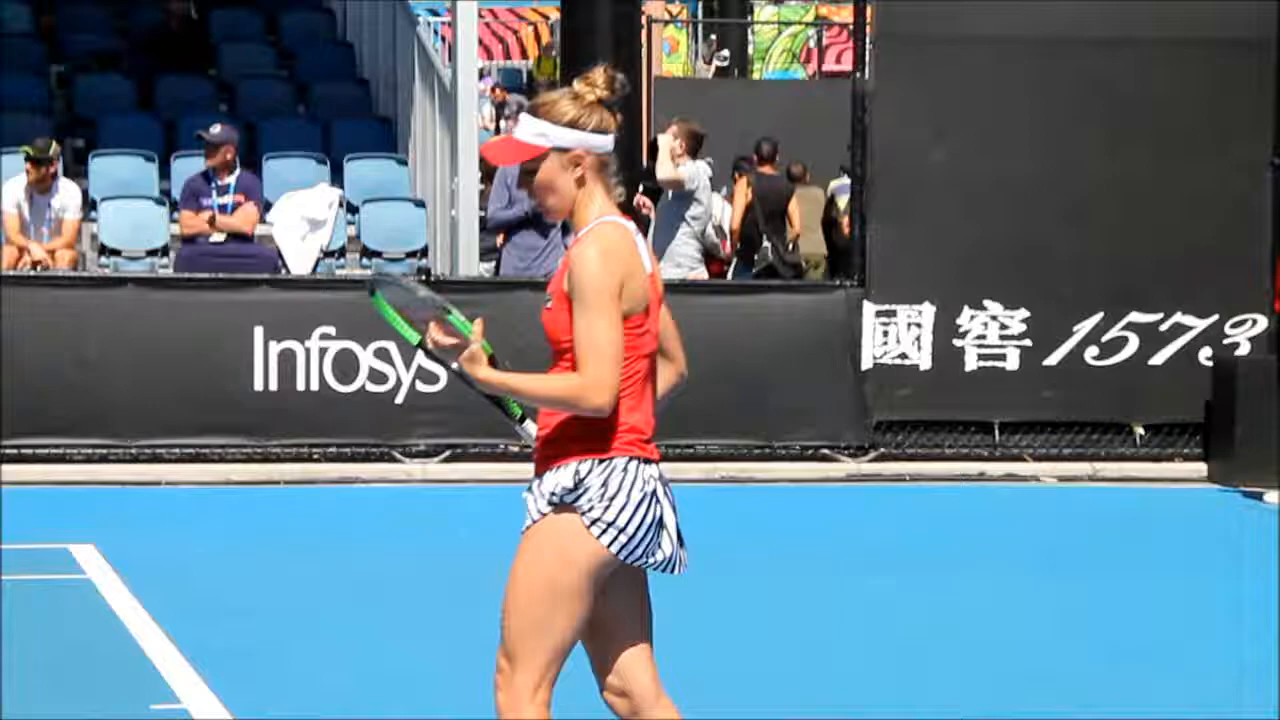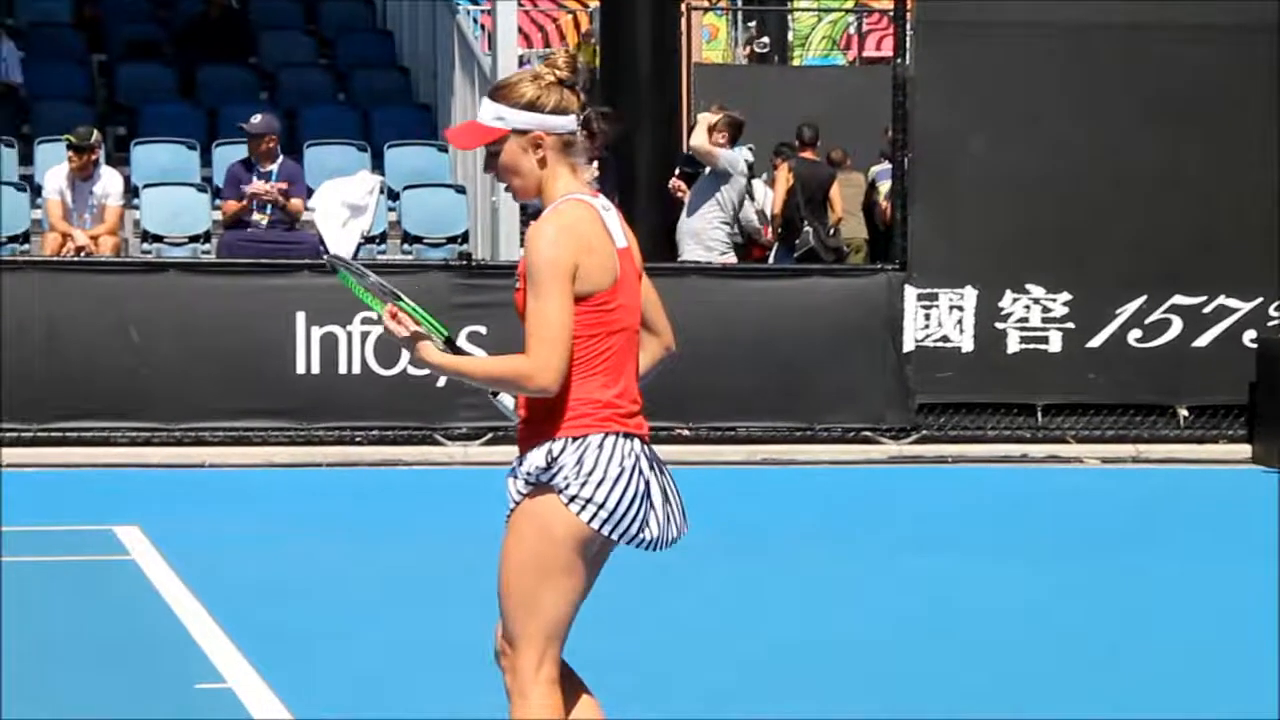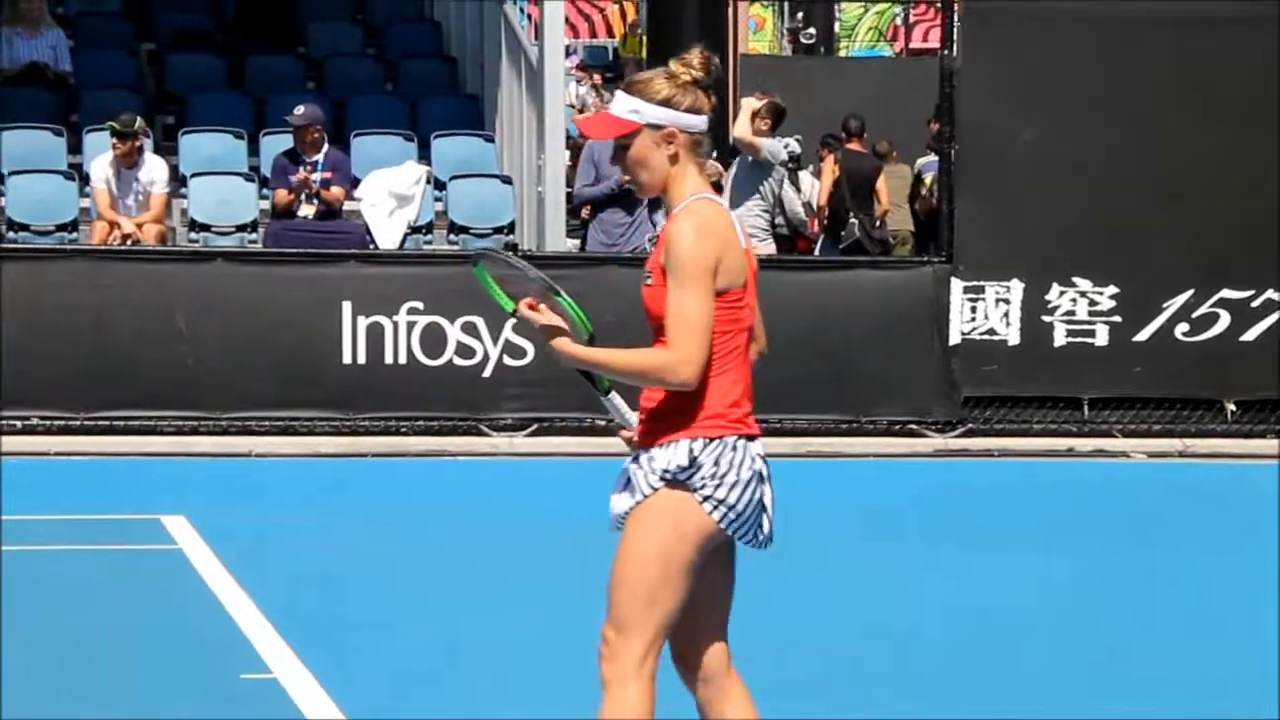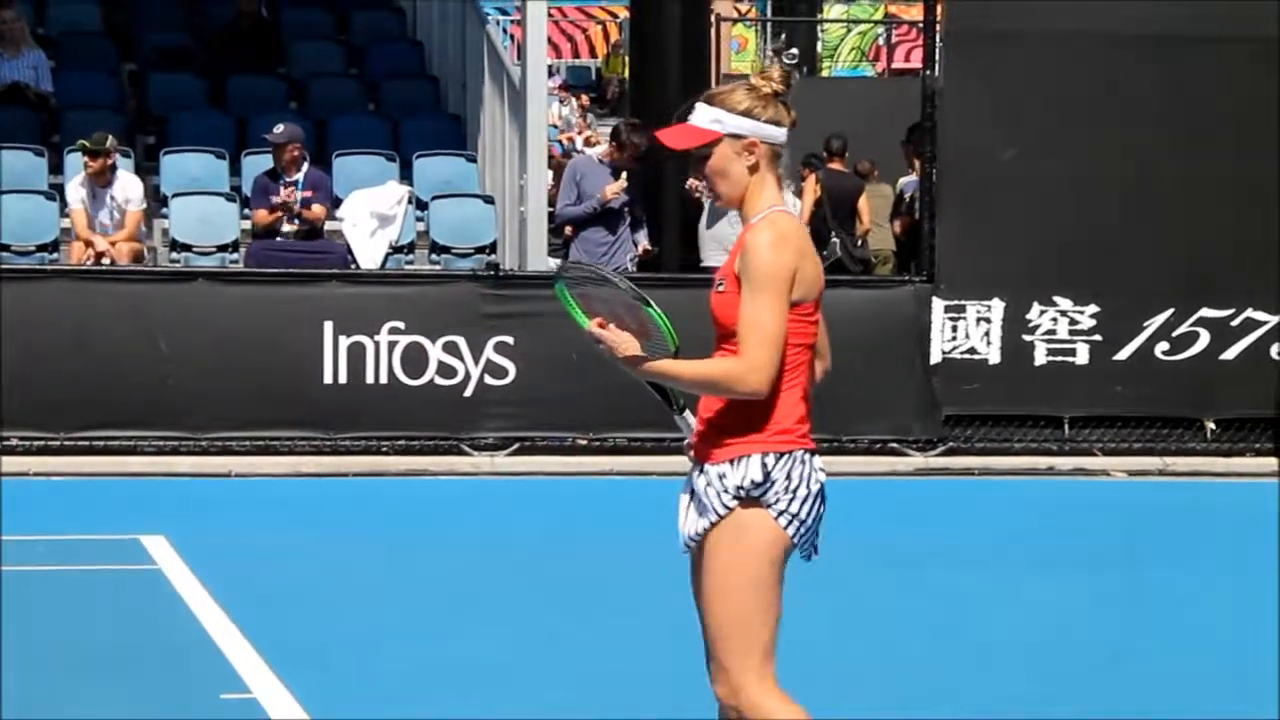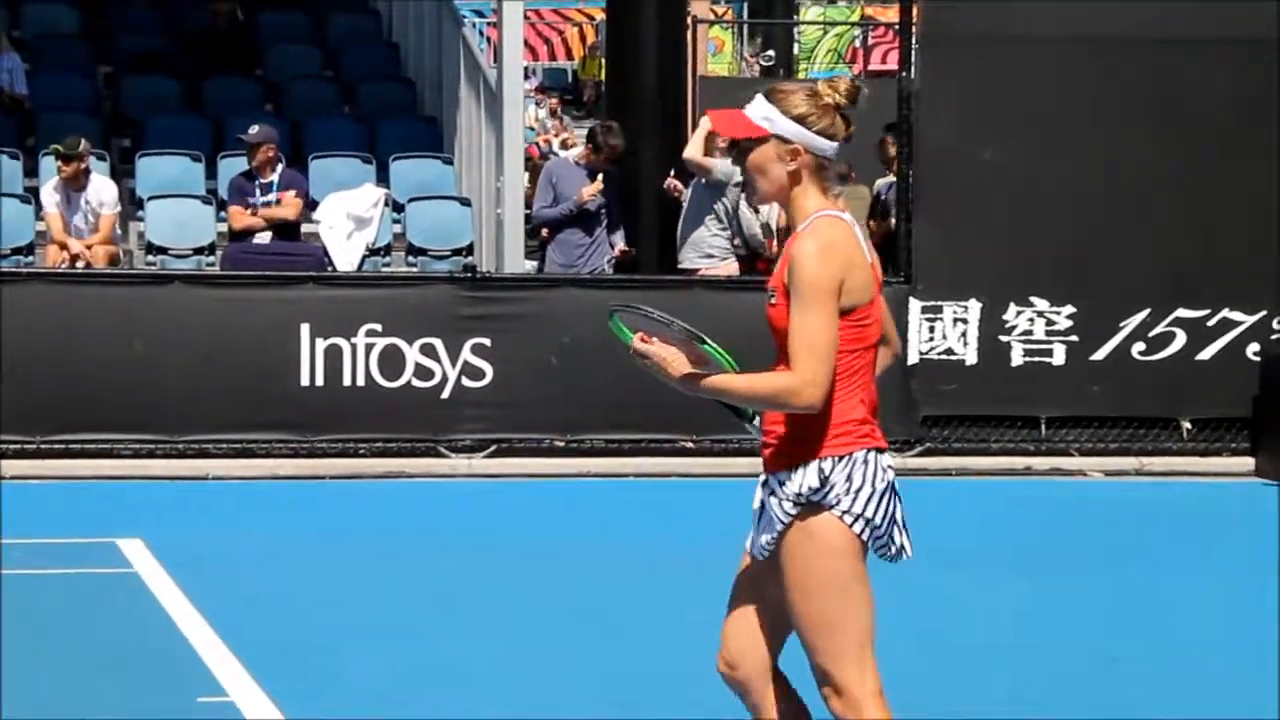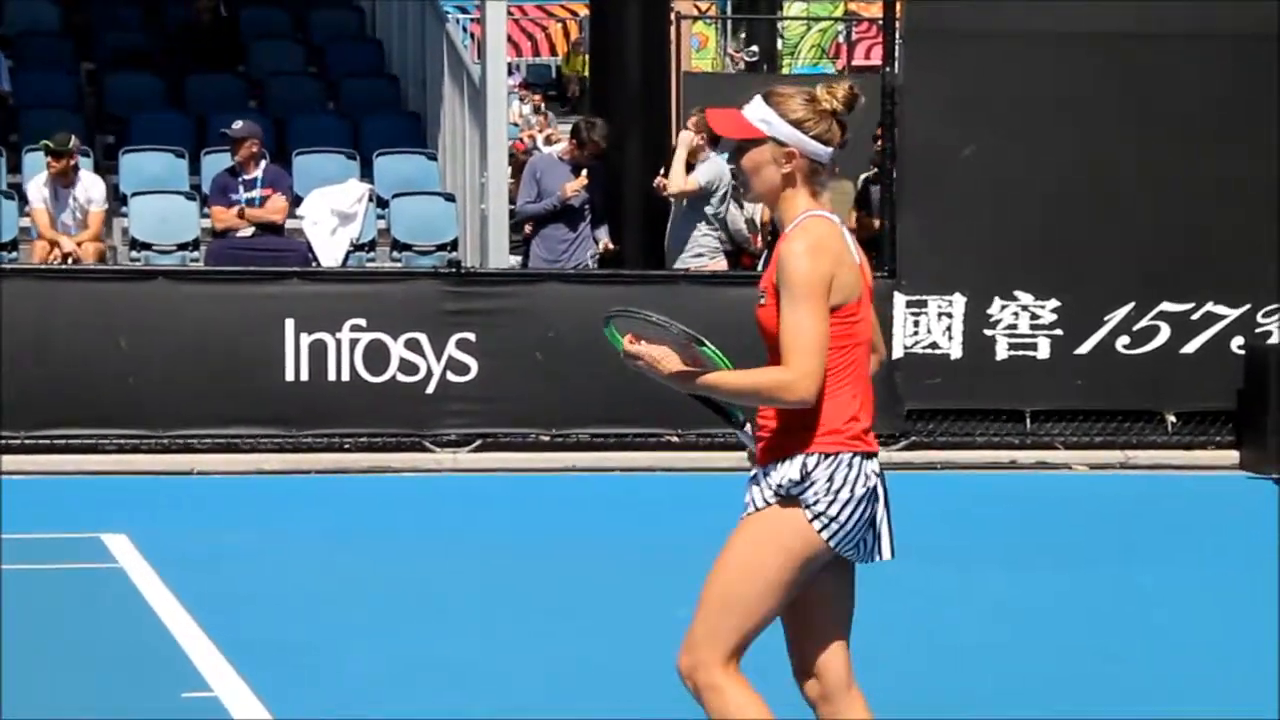
dt=0.5s
person 1, frame 1
left shoulder: (594, 251)
right shoulder: (624, 242)
left elbow: (596, 391)
right elbow: (671, 364)
left wrist: (484, 374)
left hip: (590, 486)
right hip: (618, 481)
person 1, frame 2
left shoulder: (554, 232)
right shoulder: (606, 220)
left elbow: (542, 373)
right elbow: (660, 339)
left wrist: (434, 358)
left hip: (569, 461)
right hip: (614, 454)
right knee: (525, 652)
person 1, frame 3
left shoulder: (691, 227)
right shoulder: (711, 221)
left elbow: (681, 365)
right elbow: (751, 341)
left wrist: (570, 349)
left hip: (693, 462)
right hip: (702, 456)
left knee: (623, 655)
right knee: (702, 660)
person 1, frame 4
left shoulder: (769, 238)
right shoulder: (773, 235)
left elbow: (752, 374)
right elbow: (817, 360)
left wrist: (642, 362)
left hip: (755, 476)
right hip: (739, 472)
person 1, frame 5
left shoulder: (814, 246)
right shoulder: (835, 235)
left elbow: (806, 388)
right elbow: (886, 345)
left wrist: (691, 377)
left hip: (822, 479)
right hip: (810, 477)
right knee: (741, 659)
person 1, frame 6
left shoulder: (804, 245)
right shoulder: (827, 237)
left elbow: (798, 383)
right elbow: (870, 354)
left wrist: (684, 375)
left hip: (811, 474)
right hip: (827, 473)
left knee: (704, 663)
